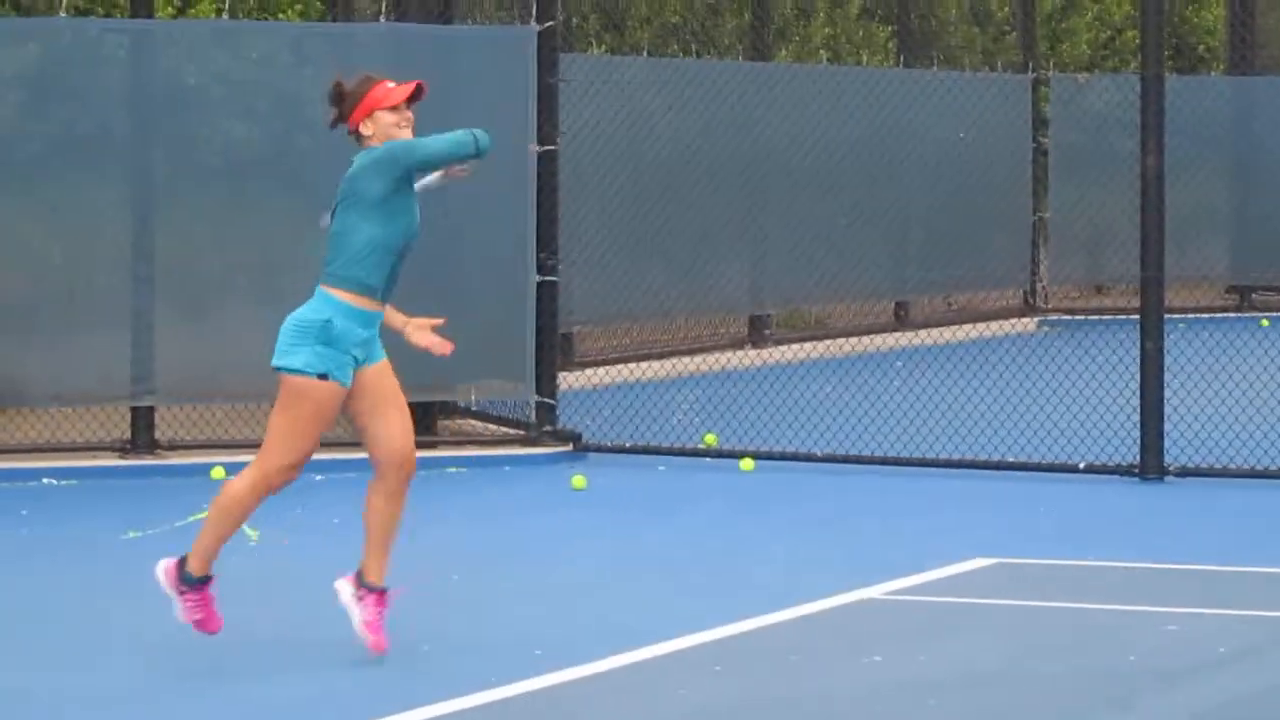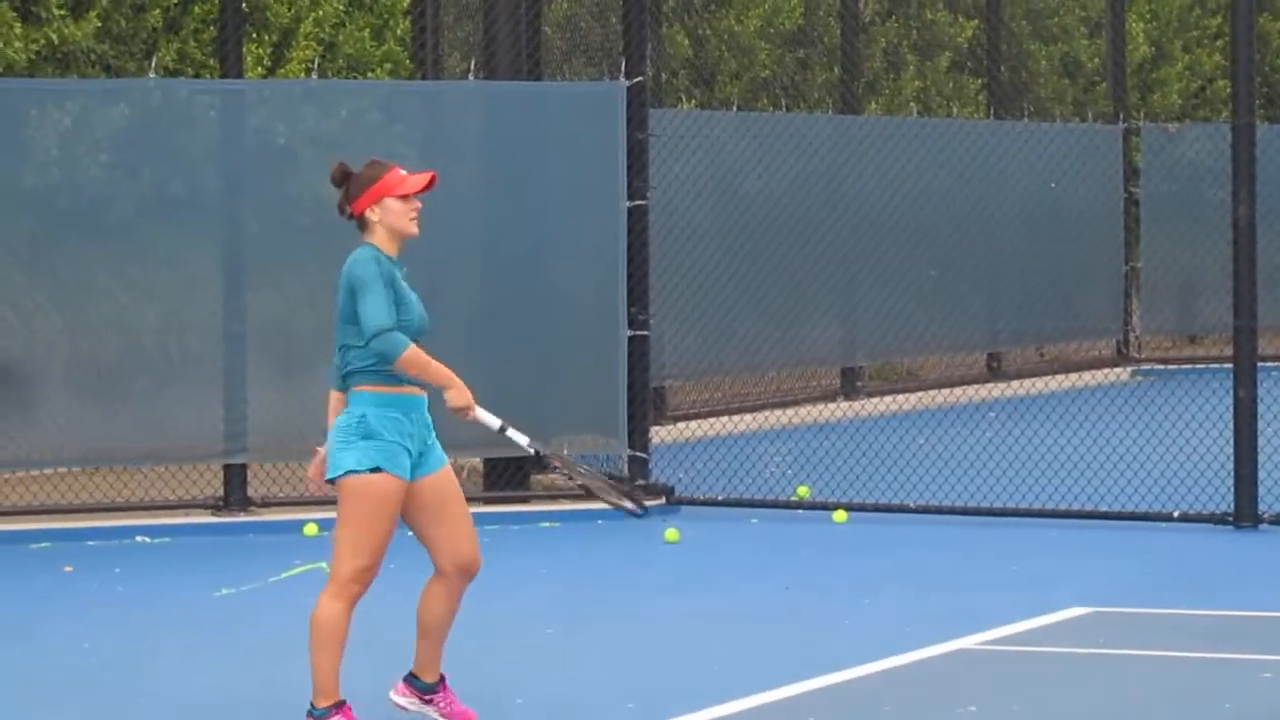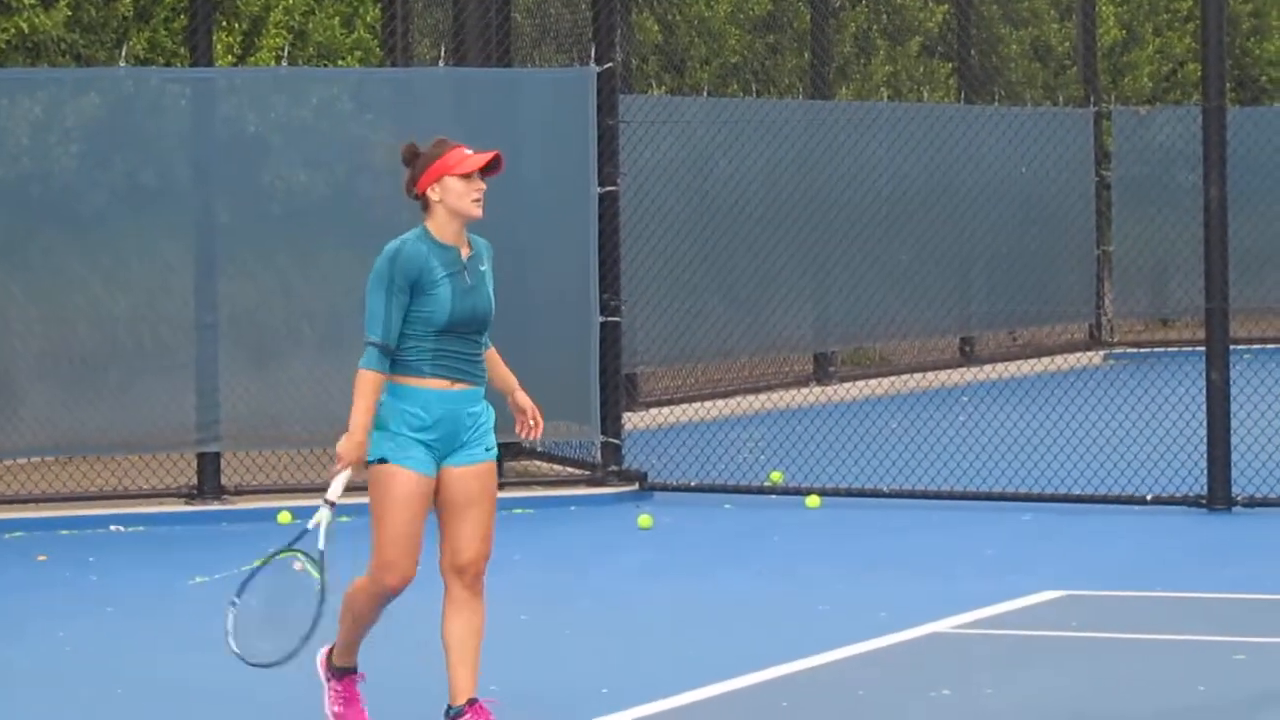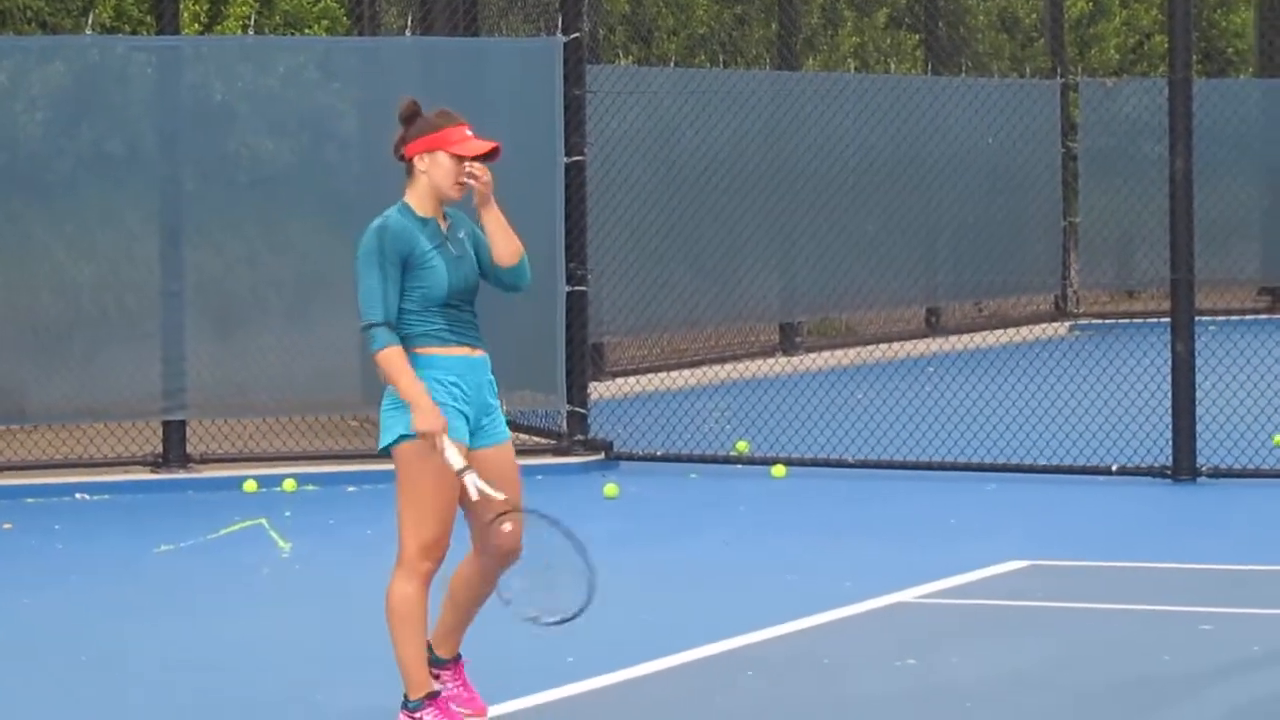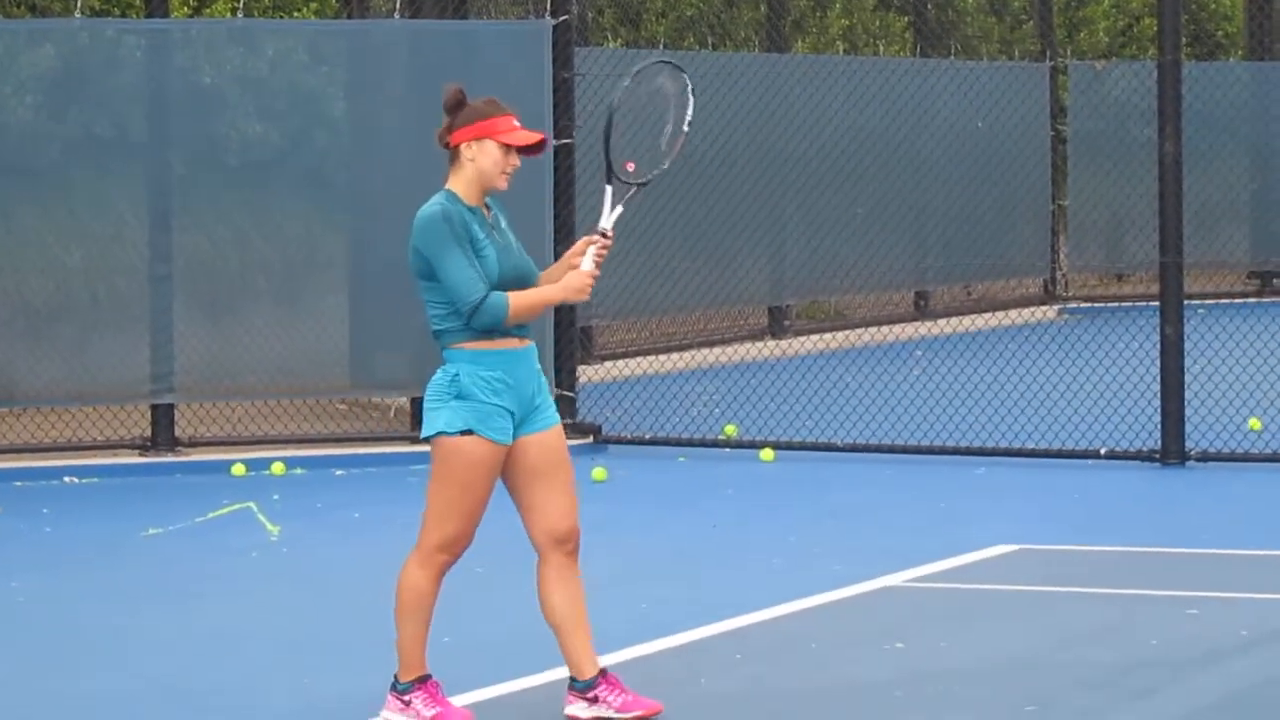
dt=0.7s
person 1, frame 1
left shoulder: (359, 180)
right shoulder: (385, 161)
right elbow: (473, 142)
left wrist: (403, 325)
right wrist: (462, 145)
left hip: (357, 336)
right hip: (327, 333)
left knee: (399, 462)
right knee: (277, 470)
left ankle: (368, 585)
right ankle: (190, 572)
person 1, frame 2
left shoulder: (380, 269)
right shoulder: (366, 264)
left elbow: (348, 362)
right elbow: (384, 342)
left wrist: (334, 438)
right wrist: (451, 382)
left hip: (412, 427)
right hip: (375, 429)
left knee: (460, 562)
right knee: (350, 578)
person 1, frame 3
left shoulder: (481, 253)
right shoulder: (403, 256)
right elbow: (378, 351)
left wrist: (516, 393)
right wrist: (356, 431)
left hip: (471, 421)
right hip: (408, 420)
left knee: (468, 569)
right knee: (392, 573)
right ankle: (340, 664)
person 1, frame 4
left shoulder: (459, 224)
right shoulder: (388, 232)
left elbow: (515, 276)
right elbow: (379, 332)
left wrist: (487, 205)
right wrist: (418, 402)
left hip: (480, 389)
right hip: (429, 393)
left knee: (501, 547)
right knee: (421, 555)
left ankle: (444, 659)
person 1, frame 5
left shoulder: (493, 212)
right shoulder: (437, 219)
right elbow: (484, 308)
left wrist: (569, 264)
right wrist: (563, 290)
left hip: (528, 384)
right hip: (475, 388)
left knee: (560, 539)
right knee: (442, 546)
